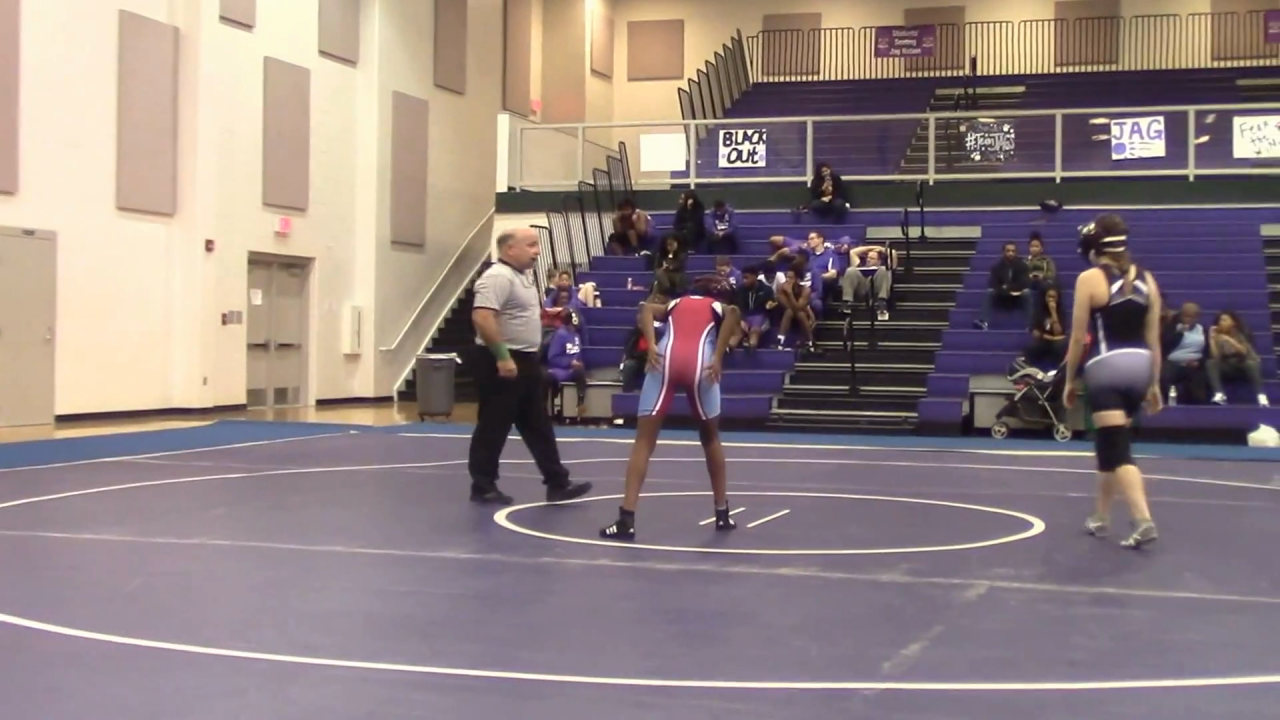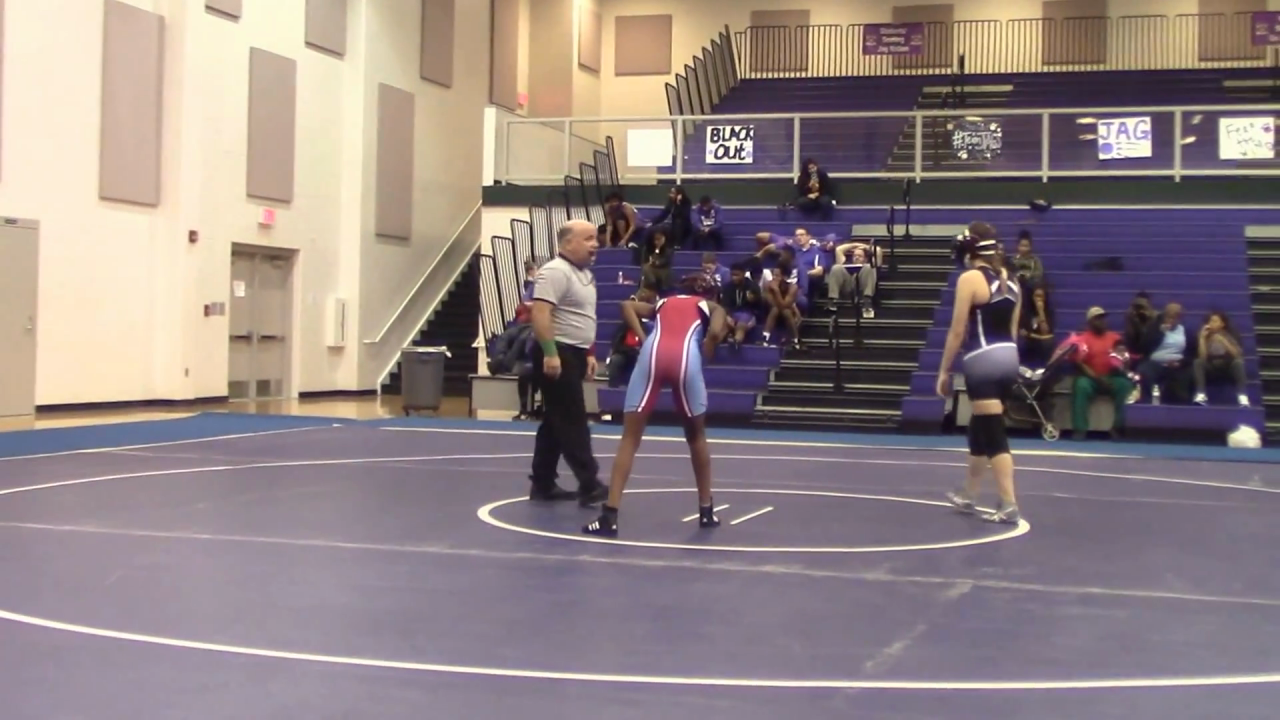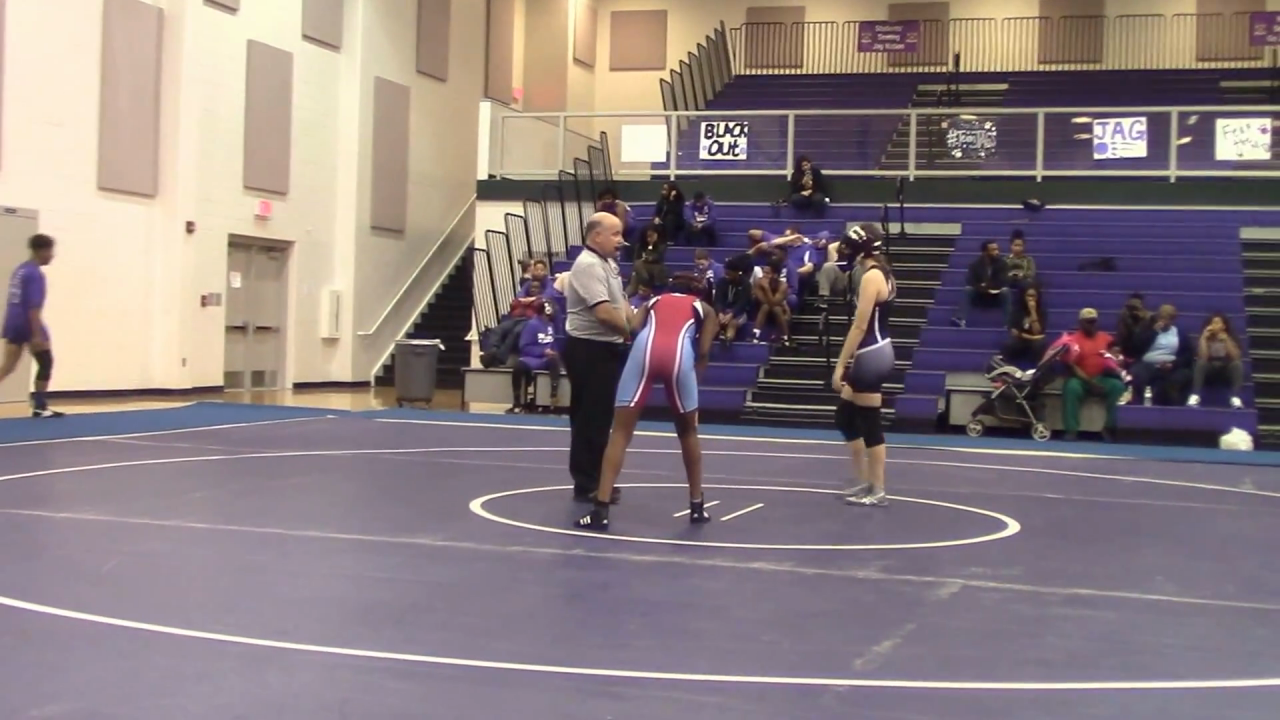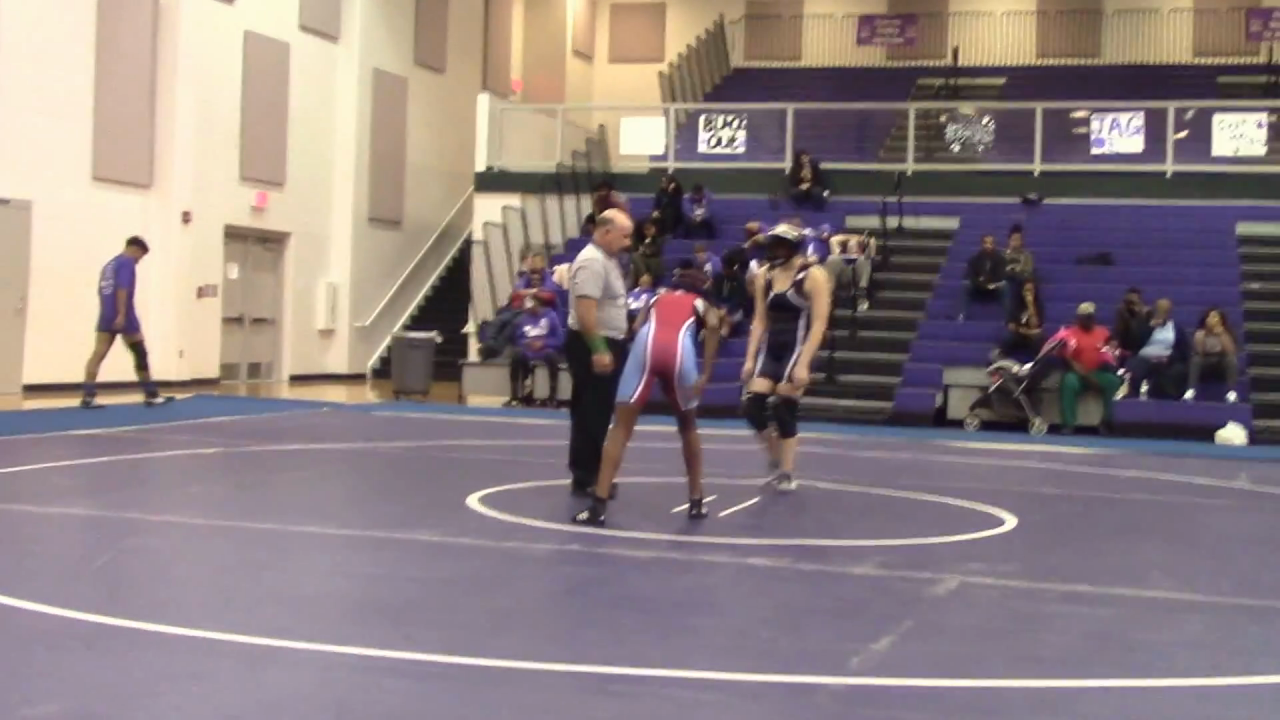
dt=1s
person 1, frame 1
left shoulder: (1089, 279)
right shoulder: (1145, 279)
left elbow: (1079, 337)
right elbow: (1153, 337)
left wrist: (1070, 380)
right wrist: (1153, 383)
left hip: (1105, 369)
right hip: (1138, 369)
left knee: (1116, 452)
right knee: (1113, 443)
left ankle: (1143, 520)
right ankle: (1100, 518)
person 1, frame 2
left shoulder: (969, 279)
right shoulder: (1009, 279)
left elbow: (958, 331)
right elbow: (1012, 328)
left wrist: (944, 371)
left hip: (983, 361)
right hip: (1008, 357)
left knee: (993, 435)
right knee: (979, 430)
left ankle: (1009, 504)
right ankle: (969, 495)
person 1, frame 3
left shoulder: (871, 277)
right shoulder: (879, 275)
left elbow: (859, 327)
left wrist: (841, 365)
right wrist: (850, 362)
left hip: (871, 355)
right hip: (876, 353)
left knee: (869, 424)
right knee: (846, 417)
left ankle: (877, 490)
right ankle: (864, 478)
person 1, frame 4
left shoulder: (814, 276)
right shoulder: (764, 275)
left elbow: (819, 324)
right elbow: (760, 319)
left wrist: (804, 363)
right wrist: (750, 357)
left hip: (796, 350)
right hip: (769, 350)
left knee: (785, 413)
right knee: (754, 409)
left ankle: (786, 474)
right ankle: (777, 462)
person 2, frame 1
left shoulder: (525, 275)
right shoulder: (498, 277)
right elbow: (482, 317)
right wrist: (501, 356)
left hip: (526, 359)
right hip: (502, 362)
left knee: (539, 425)
right knee: (494, 426)
left ankle: (558, 483)
right ankle: (483, 486)
person 2, frame 2
left shoulder: (584, 273)
right shoulder: (556, 272)
right elbow: (540, 313)
left wrist: (588, 353)
right wrist: (549, 352)
left hip: (573, 355)
right hip: (557, 356)
left knee: (556, 421)
right knee: (572, 420)
left ankle: (543, 484)
right ankle: (589, 485)
person 2, frame 3
left shoulder: (607, 263)
right shoulder: (589, 266)
left elbow: (618, 306)
right elbow: (604, 313)
left wrist: (633, 323)
right wrist: (632, 331)
left hip: (603, 349)
right hip: (590, 350)
left knee: (599, 417)
right knee: (590, 418)
left ankle: (594, 479)
right ankle: (586, 484)
person 2, frame 4
left shoulder: (607, 258)
right shoulder: (592, 260)
right elbow: (585, 309)
left wrist: (610, 348)
right wrist: (599, 350)
left hip: (606, 345)
right hip: (592, 348)
left knee: (598, 413)
right knee: (590, 413)
left ankle: (590, 474)
right ankle: (584, 478)
person 3, frame 1
left shoulder: (675, 304)
right shoulder: (720, 307)
left elbow: (646, 309)
right elbow: (733, 311)
left wrist: (651, 346)
right wrist: (718, 356)
left hip: (666, 360)
right hip: (699, 362)
left knee: (644, 442)
right knee: (711, 439)
left ankle: (626, 520)
right ankle: (722, 514)
person 3, frame 2
left shoulder: (663, 303)
right shoulder: (712, 307)
left elbow: (628, 306)
right elbow: (714, 334)
left wrist: (644, 340)
right wrist: (701, 362)
left hip: (653, 354)
right hip: (686, 356)
left knee: (630, 439)
right knee: (696, 437)
left ankle: (609, 516)
right ankle: (706, 511)
person 3, frame 3
left shoulder: (655, 301)
right shoulder: (704, 309)
left elbow: (634, 328)
right elbow: (703, 350)
right wrist: (694, 376)
left hip: (646, 348)
right hip: (679, 352)
left knee: (620, 433)
right knee: (688, 433)
left ankle: (600, 511)
right ankle: (697, 506)
person 3, frame 4
left shoulder: (657, 298)
right shoulder: (703, 305)
right elbow: (713, 326)
right wrist: (705, 375)
left hip: (648, 343)
right hip: (680, 348)
left knee: (620, 429)
right knee: (688, 429)
left ankle: (598, 506)
right ankle: (696, 502)
